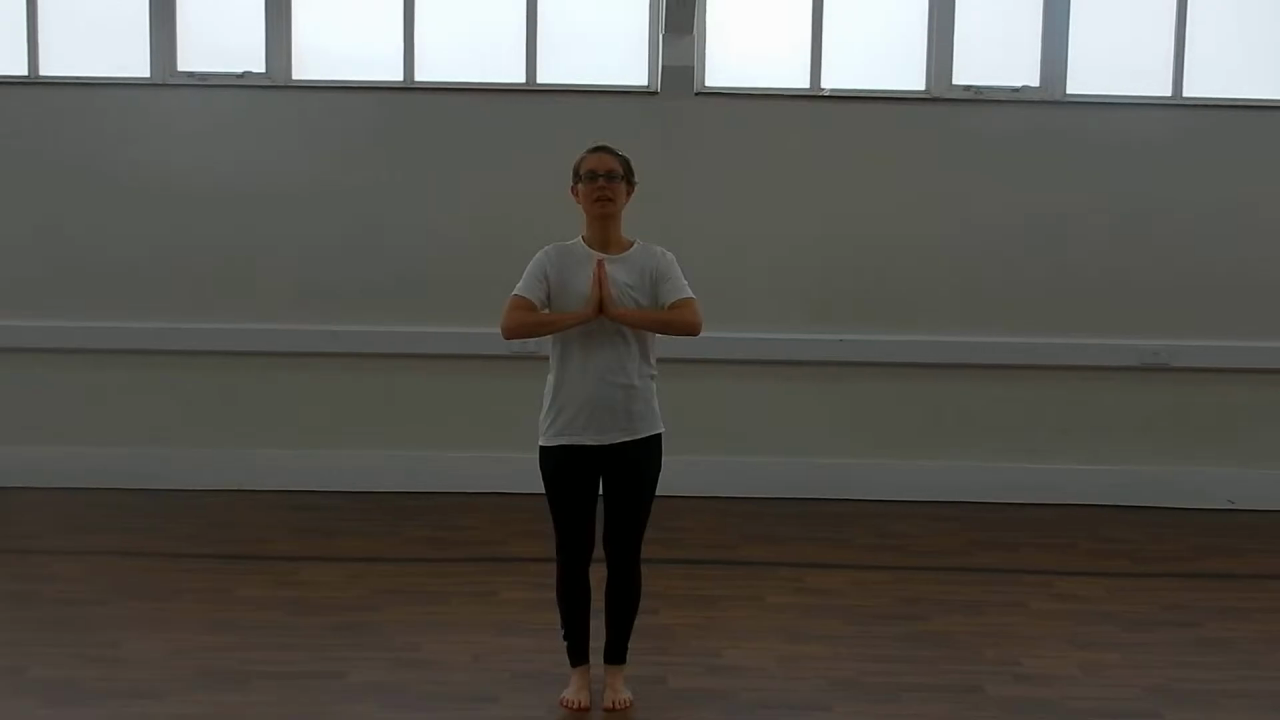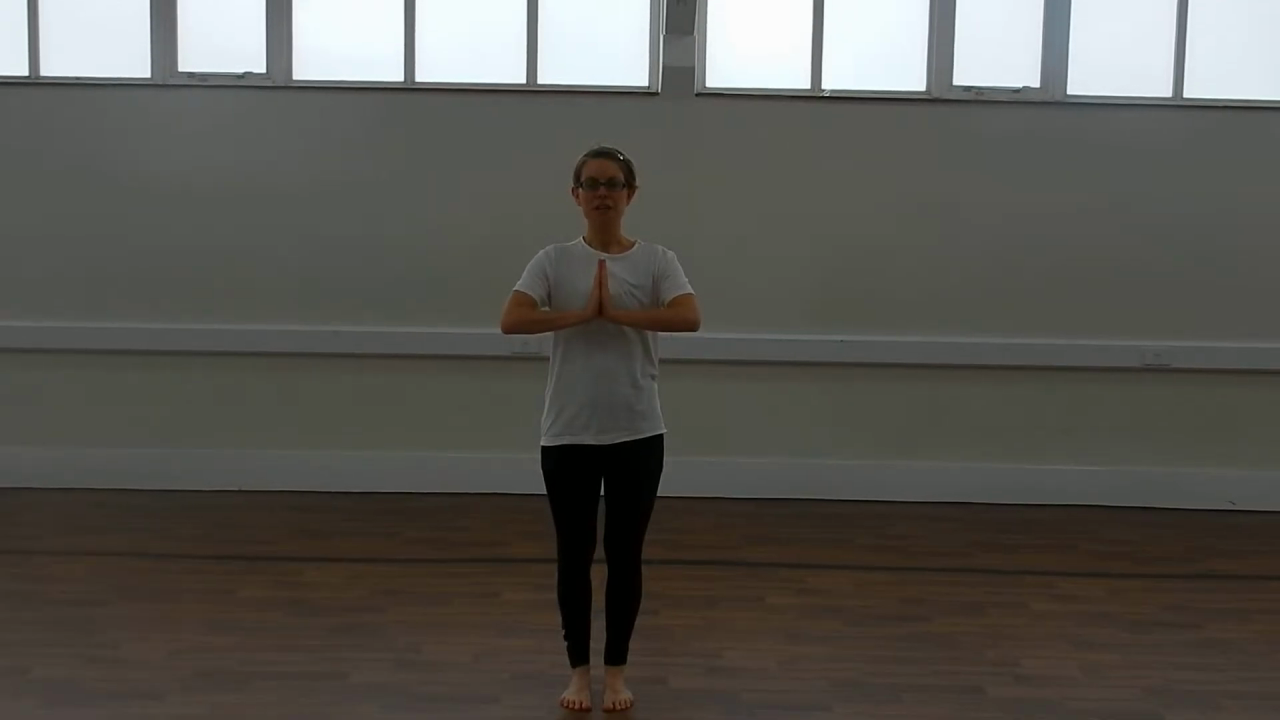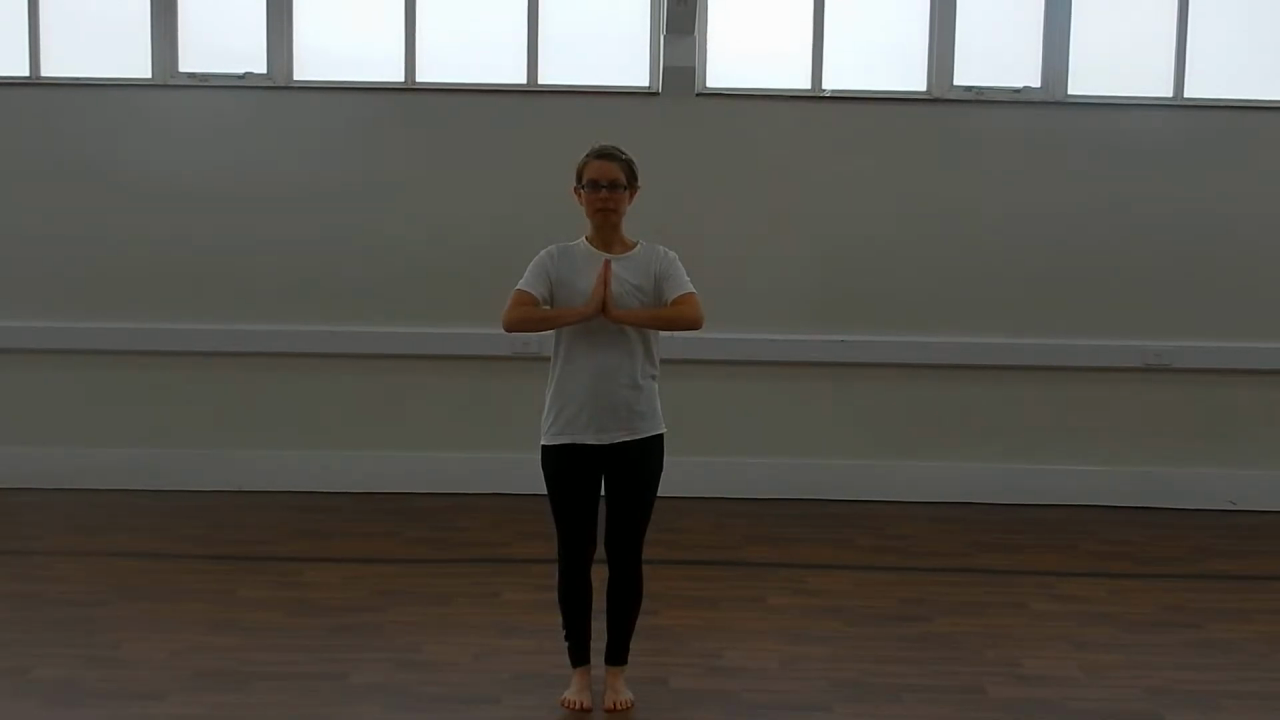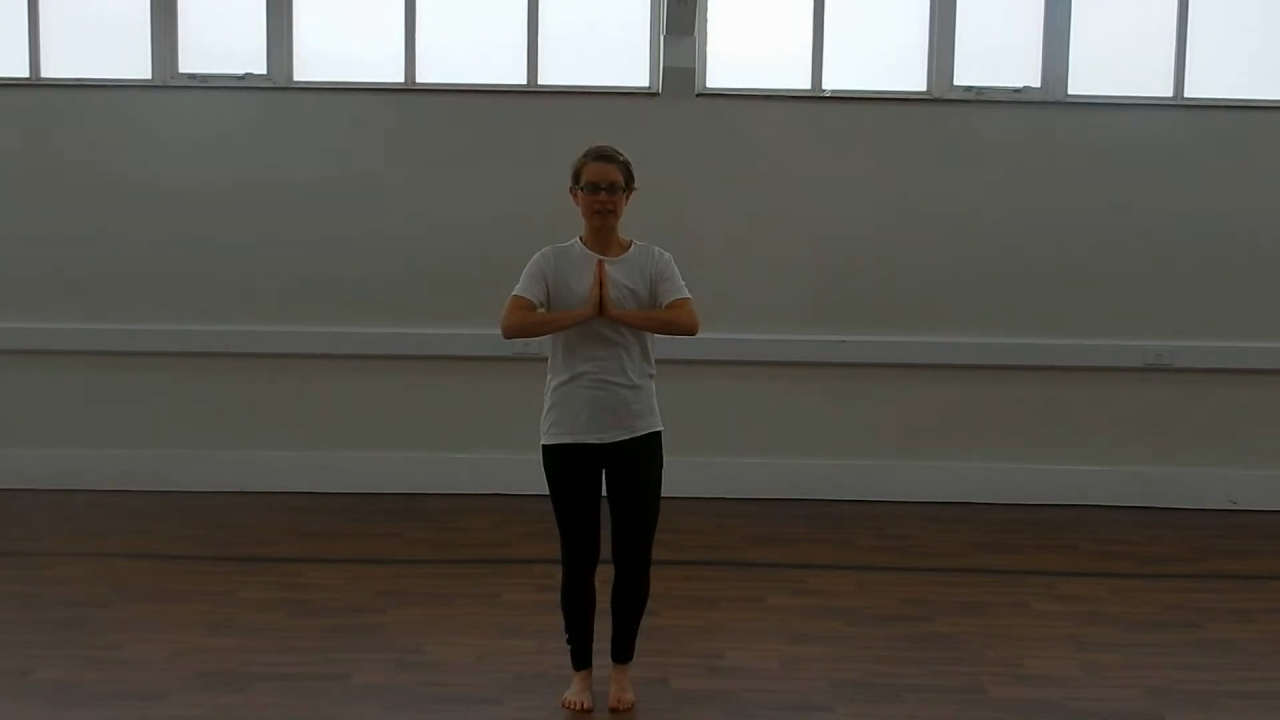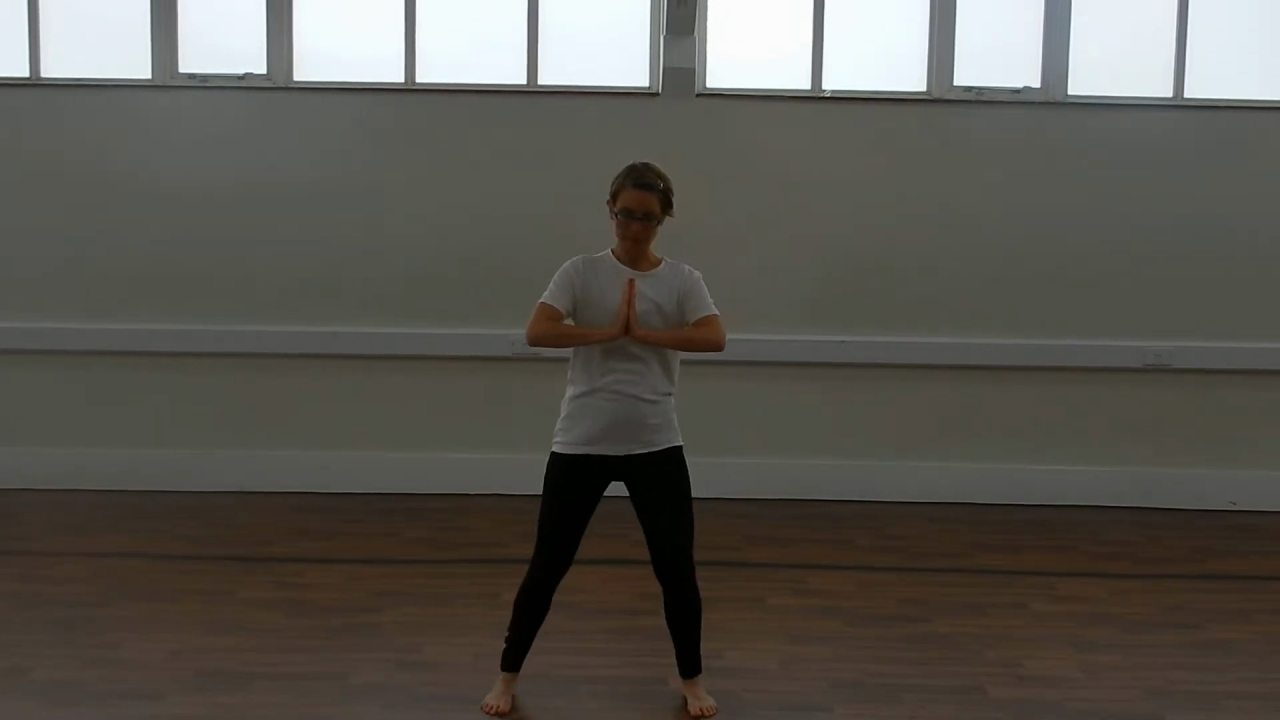
dt=1s
person 1, frame 1
left shoulder: (655, 261)
right shoulder: (553, 260)
left elbow: (690, 322)
right elbow: (512, 325)
left wrist: (619, 311)
right wrist: (582, 312)
left hip: (634, 435)
right hip: (567, 435)
left knee: (624, 554)
right knee: (573, 554)
left ankle: (615, 669)
right ankle: (579, 669)
person 1, frame 2
left shoulder: (655, 260)
right shoulder: (554, 261)
left elbow: (690, 317)
right elbow: (510, 320)
left wrist: (618, 312)
right wrist: (582, 312)
left hip: (636, 434)
right hip: (569, 435)
left knee: (624, 554)
right knee: (575, 554)
left ankle: (615, 670)
right ankle: (579, 670)
person 1, frame 3
left shoulder: (657, 260)
right shoulder: (556, 260)
left elbow: (692, 316)
right elbow: (513, 318)
left wrist: (620, 312)
right wrist: (584, 309)
left hip: (636, 434)
right hip: (569, 434)
left knee: (625, 556)
right knee: (575, 555)
left ankle: (616, 670)
right ankle: (580, 670)
person 1, frame 4
left shoulder: (653, 261)
right shoulder: (551, 262)
left elbow: (687, 322)
right elbow: (512, 324)
left wrist: (617, 311)
right wrist: (582, 311)
left hip: (636, 431)
right hip: (570, 433)
left knee: (633, 558)
right knee: (579, 558)
left ankle: (621, 666)
right ankle: (581, 672)
person 1, frame 5
left shoulder: (682, 279)
right shoulder: (580, 272)
left elbow: (714, 339)
right elbow: (536, 332)
left wrist: (643, 331)
right wrist: (607, 330)
left hip: (656, 446)
right hip: (582, 444)
left knee: (676, 567)
right knee: (548, 565)
right ankle: (507, 675)
